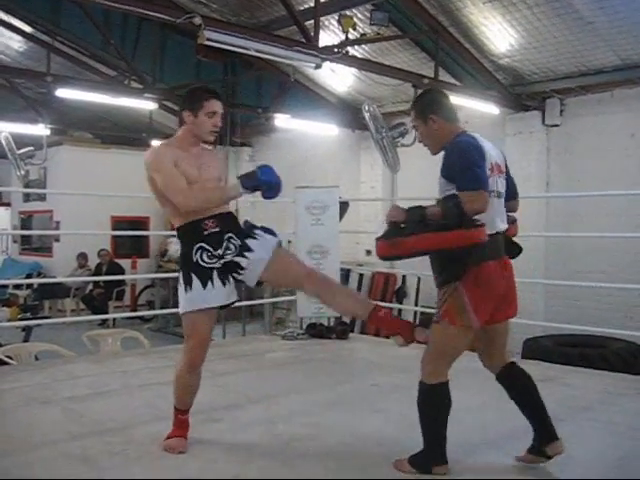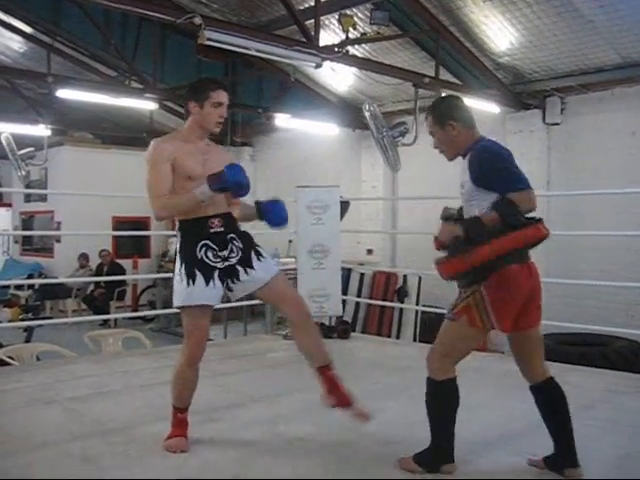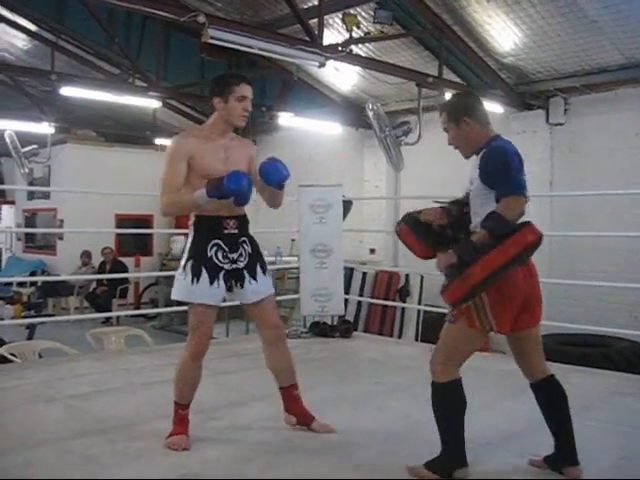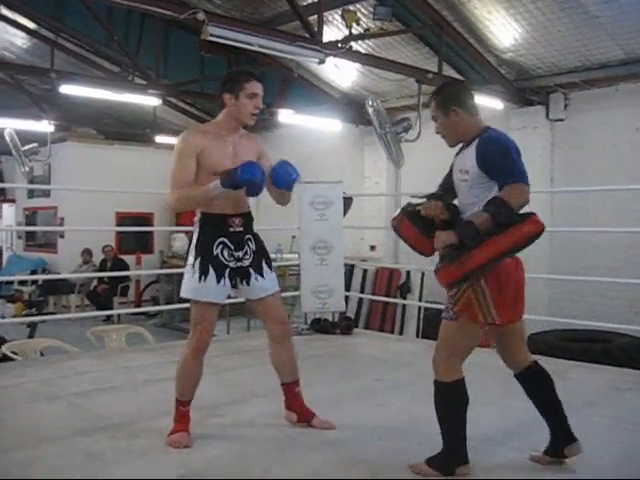
dt=0.2s
person 1, frame 1
left shoulder: (458, 149)
right shoulder: (489, 149)
left elbow: (474, 202)
right elbow: (511, 202)
left wrist: (414, 215)
left hip: (468, 272)
right hip: (494, 265)
left knee: (433, 366)
right knee: (496, 359)
left ankle: (432, 458)
right ankle: (546, 438)
person 1, frame 2
left shoulder: (486, 153)
right shoulder: (487, 155)
left elbow: (525, 202)
left wrist: (464, 229)
right wrist: (462, 224)
left hip: (496, 276)
right hip: (520, 272)
left knee: (439, 362)
right knee: (535, 371)
person 1, frame 3
left shoulder: (499, 153)
right shoulder: (485, 158)
left elbow: (513, 208)
right elbow: (475, 210)
left wrist: (460, 251)
right wrist: (439, 215)
left hip: (496, 278)
right hip: (518, 273)
left knee: (443, 363)
right knee: (535, 367)
person 1, frame 4
left shoulder: (494, 143)
right shoulder: (464, 153)
left elbow: (518, 195)
right elbow: (443, 197)
left wrist: (460, 234)
right wrist: (434, 208)
left hip: (485, 269)
right hip: (500, 267)
left knee: (445, 362)
right knee: (517, 357)
right ankle: (563, 440)
person 2, frame 1
left shoulder: (213, 157)
right shoulder: (159, 156)
right elbow: (186, 202)
left wrist: (245, 226)
right wrist: (245, 184)
left hip: (232, 236)
right hip: (196, 250)
left knee: (310, 279)
right knee: (195, 350)
right ankle: (178, 426)
person 2, frame 2
left shoulder: (219, 152)
right shoulder: (162, 149)
right elbow: (160, 210)
left wrist: (257, 209)
right wrist: (209, 187)
left hip: (236, 238)
right hip: (197, 245)
left knee: (297, 310)
right knee: (195, 346)
left ankle: (335, 392)
right ankle: (179, 425)
person 2, frame 3
left shoulder: (246, 148)
right shoulder: (186, 144)
left elbow: (274, 203)
right elbow: (166, 205)
left wrist: (277, 183)
right wrist: (208, 192)
left hip: (243, 241)
right hip: (207, 243)
left knee: (274, 330)
right knee: (198, 342)
left ankle: (295, 409)
right ankle: (179, 423)
person 2, frame 4
left shoulder: (254, 144)
right shoulder: (194, 140)
left elbow: (280, 197)
right elbow: (177, 200)
left wrist: (284, 180)
right wrist: (221, 182)
left hip: (248, 239)
right hip: (213, 240)
left knee: (279, 325)
right knee: (200, 339)
left ankle: (295, 407)
right ankle: (181, 420)
